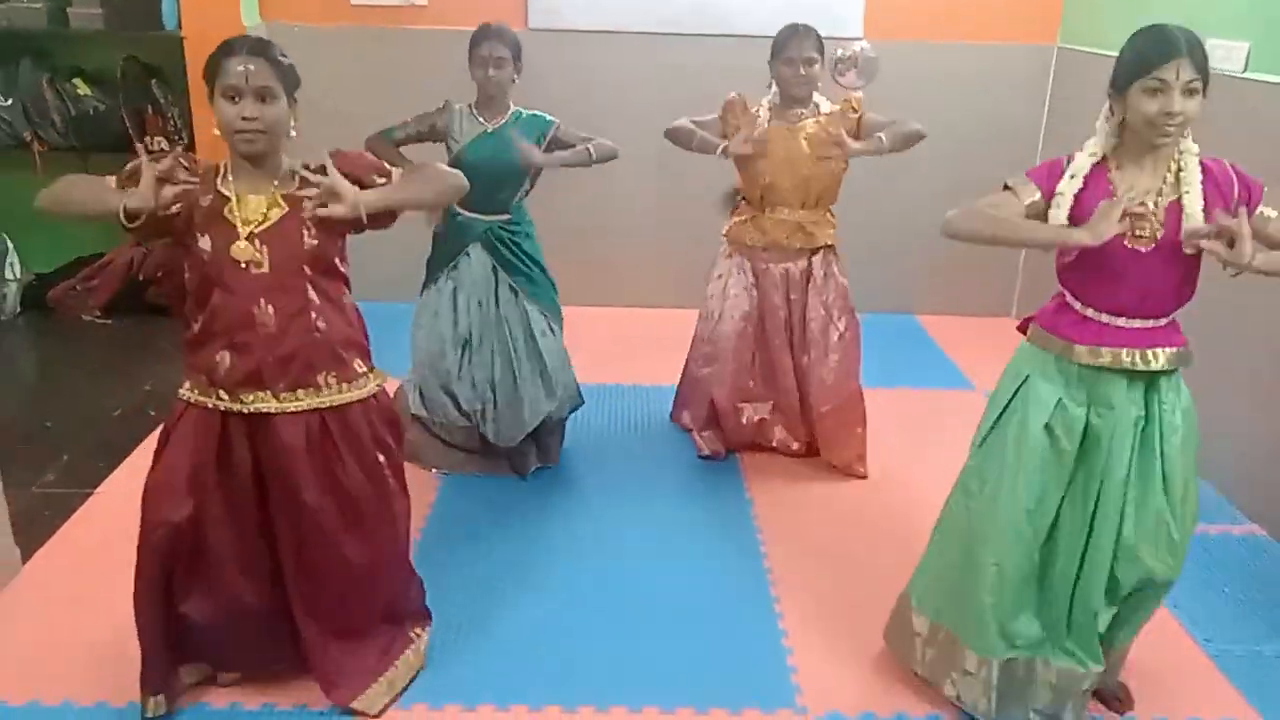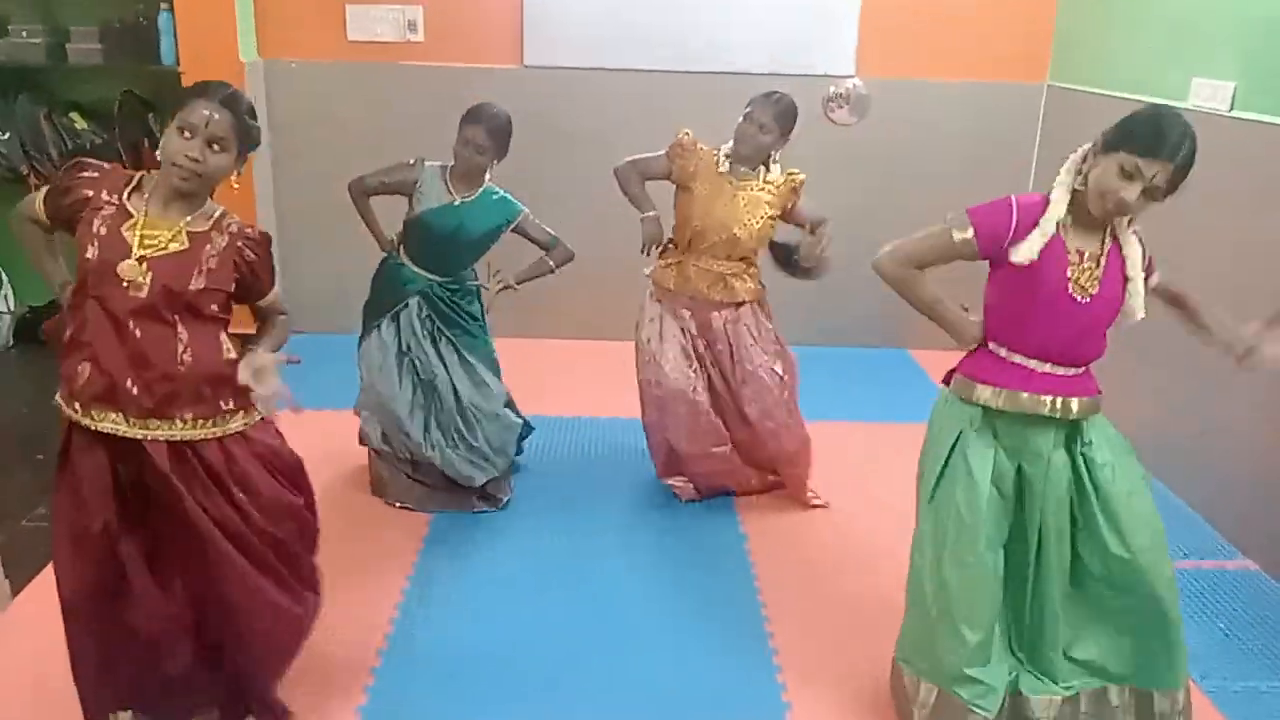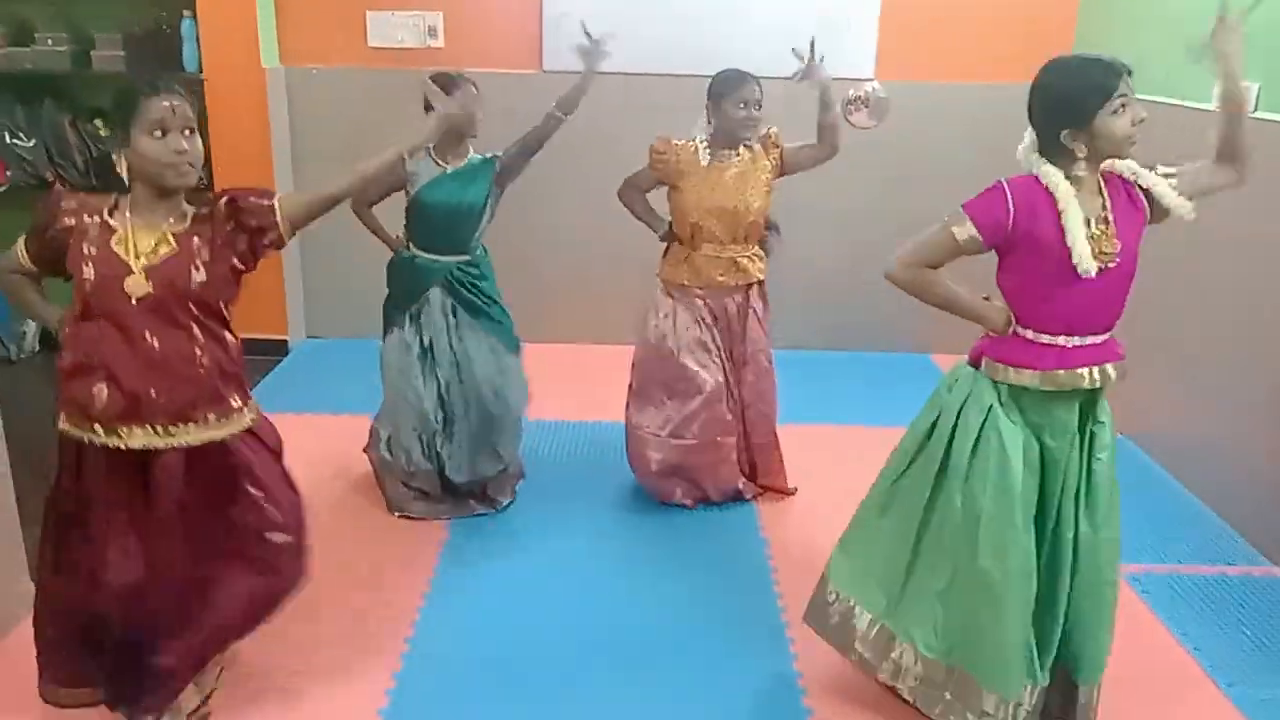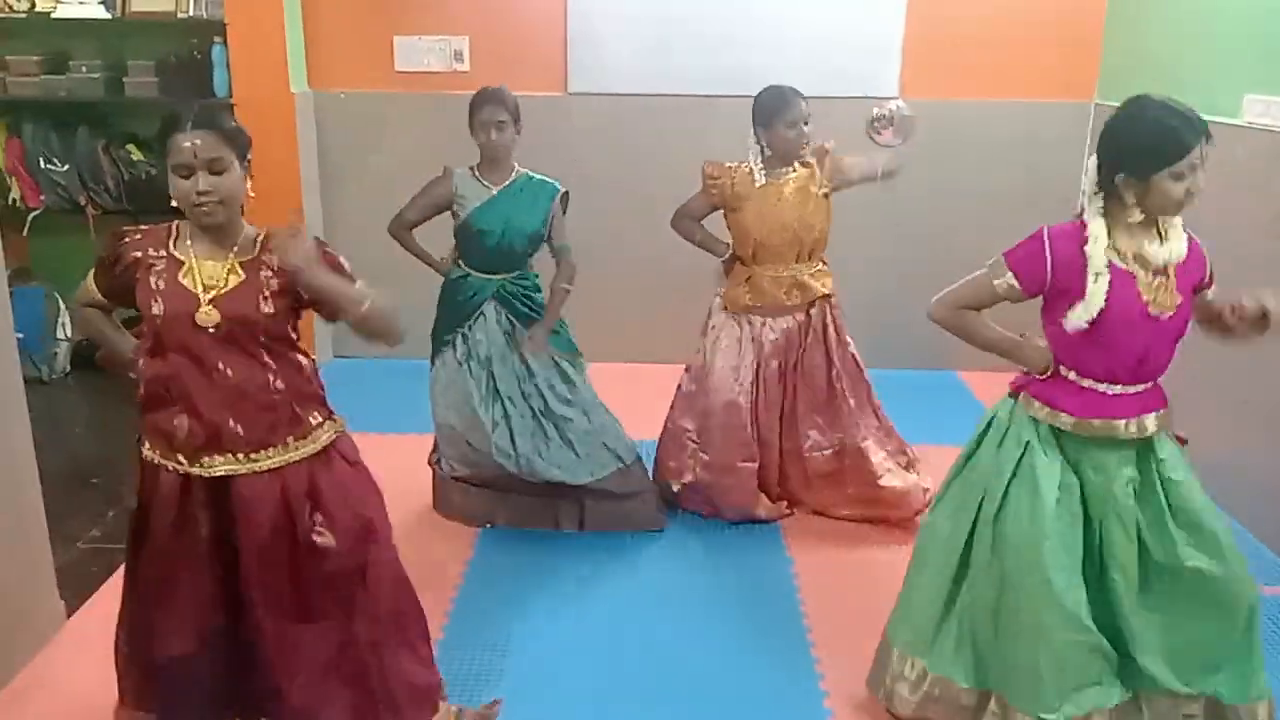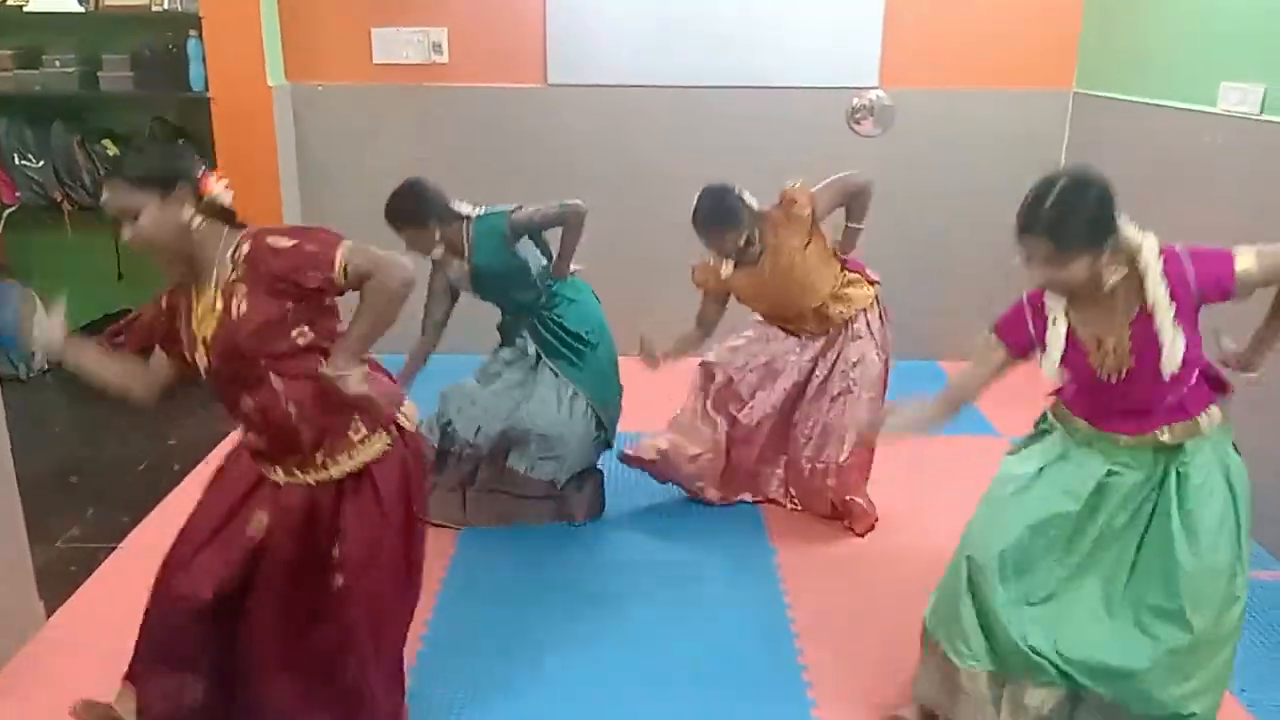
dt=0.5s
person 1, frame 1
left shoulder: (1216, 183)
right shoulder: (1074, 174)
right elbow: (958, 224)
right wrist: (1078, 235)
left hip: (1152, 390)
right hip: (1058, 376)
left knee: (1139, 546)
right knee: (1006, 523)
left ankle: (1087, 660)
right ankle: (987, 661)
person 1, frame 2
left shoulder: (1130, 248)
right shoulder: (1017, 220)
left elbow: (1160, 293)
right elbow: (893, 260)
left wrist: (1220, 334)
right wrist: (963, 326)
left hip: (1076, 433)
right hip: (986, 427)
left knee: (1132, 568)
right knee: (965, 578)
person 1, frame 3
left shoulder: (1132, 193)
right shoulder: (1017, 202)
left elbow: (1232, 170)
right elbow: (903, 268)
left wrist: (1231, 72)
right wrist: (987, 316)
left hip: (1084, 411)
right hip: (1007, 405)
left knee: (1077, 562)
right knee: (990, 562)
person 1, frame 4
left shoulder: (1186, 252)
right shoulder: (1059, 249)
left elbow: (1213, 319)
right elbow: (946, 308)
right wrist: (1031, 353)
left hip: (1141, 451)
right hip: (1049, 448)
left knee: (1213, 586)
right knee: (1045, 608)
person 1, frame 5
left shoulder: (1179, 276)
right shoulder: (1038, 312)
right elbow: (959, 392)
right wrist: (899, 421)
left hip: (1182, 460)
right hip: (1083, 449)
left knee: (1188, 619)
right knee: (994, 553)
person 2, frame 1
left shoulder: (332, 183)
right shoulder: (186, 192)
left elbow: (453, 184)
right elbow: (53, 197)
left wrist: (366, 201)
right wrist: (134, 203)
left hip: (331, 410)
right hip: (221, 414)
left knee: (346, 546)
right knee: (186, 543)
left ankle: (366, 651)
right ankle: (196, 659)
person 2, frame 2
left shoulder: (240, 244)
right shoulder: (91, 189)
left elbow: (274, 314)
right elbow: (27, 215)
left wrist: (263, 358)
right wrist: (66, 288)
left hip: (208, 440)
right hip: (102, 435)
left knee: (244, 576)
right knee: (109, 584)
person 2, frame 3
left shoulder: (228, 223)
right shoulder: (72, 221)
left elbow: (329, 193)
left wrist: (425, 135)
right wrist: (62, 325)
left hip: (213, 437)
right hip: (109, 444)
left knee: (269, 552)
right knee: (112, 574)
left ankle: (180, 668)
person 2, frame 4
left shoulder: (290, 254)
right shoulder: (139, 252)
left elbow: (389, 327)
right elbow: (87, 307)
left wrist: (317, 281)
right wrist: (139, 357)
left hip: (294, 463)
right hip: (188, 476)
left knee: (343, 593)
right knee: (188, 612)
person 2, frame 5
left shoulder: (273, 255)
right shoulder: (179, 298)
left elbow: (396, 273)
right elbow: (144, 384)
left wrist: (347, 359)
right wrist: (61, 345)
left hip: (355, 458)
right hip: (273, 464)
left knee: (352, 611)
right knee: (201, 581)
person 3, frame 1
left shoulder: (536, 127)
right shoulder: (449, 119)
left elbow: (607, 149)
right elbow: (377, 142)
left wrist: (547, 161)
left hip: (512, 248)
right hip: (459, 246)
left knee: (526, 348)
right knee: (444, 348)
left ankle: (519, 441)
right ankle: (452, 441)
person 3, frame 2
left shoulder: (503, 208)
right shoulder: (420, 176)
left elbow: (562, 251)
right elbow: (359, 186)
left wrist: (511, 281)
right wrist: (383, 241)
left hip: (453, 304)
right hip: (399, 296)
left knee: (473, 396)
right knee: (394, 395)
left ankle: (474, 476)
right ankle: (409, 476)
person 3, frame 3
left shoulder: (494, 169)
right shoulder: (410, 166)
left elbow: (550, 125)
right elbow: (360, 202)
left wrist: (589, 70)
right wrist: (394, 245)
left hip: (468, 287)
right hip: (417, 287)
left knee: (491, 380)
right knee: (415, 389)
left ankle: (482, 475)
right ankle: (414, 481)
person 3, frame 4
left shoulder: (545, 191)
right shoulder: (455, 185)
left elbow: (566, 262)
right elbow: (399, 226)
left wrist: (545, 325)
right wrist: (439, 264)
left hip: (525, 307)
right hip: (468, 310)
left knee: (559, 402)
right knee: (467, 415)
left ankle: (579, 501)
right ankle: (479, 501)
person 3, frame 5
left shoulder: (499, 225)
right shoulder: (445, 268)
left elbow: (575, 211)
right elbow: (428, 338)
left wrist: (560, 270)
left hip: (565, 323)
right hip: (524, 332)
left knee: (557, 421)
right knee: (470, 409)
left ankle: (557, 496)
person 4, frame 1
left shoulder: (843, 119)
right shoulder: (747, 118)
left elbow: (914, 130)
right elbow: (676, 129)
left wrist: (863, 148)
right wrist: (725, 147)
left hip: (813, 258)
right hip: (750, 254)
left knee: (827, 353)
right knee: (726, 345)
left ankle: (807, 434)
right ankle: (721, 428)
person 4, frame 2
left shoulder: (780, 187)
right shoulder: (695, 161)
left elbow: (817, 226)
right elbow: (627, 169)
left wrist: (814, 249)
right wrist: (649, 216)
left hip: (739, 307)
right hip: (677, 299)
left knee: (764, 392)
right knee: (676, 393)
left ankle: (770, 473)
right ankle: (696, 473)
person 4, frame 3
left shoulder: (767, 158)
right shoulder: (678, 158)
left elbow: (829, 147)
right elbow: (628, 190)
left wrist: (824, 89)
right wrist: (661, 228)
left hip: (744, 294)
right hip: (687, 293)
left knee: (750, 386)
right knee: (693, 386)
left ankle: (746, 470)
right ankle: (690, 475)
person 4, frame 4
left shoulder: (823, 171)
right shoulder: (732, 181)
left elbow: (887, 167)
right elbow: (682, 219)
left wrist: (866, 168)
right wrist: (724, 250)
left hip: (812, 312)
right hip: (746, 312)
left knee: (833, 404)
right knee: (728, 403)
right ankle: (734, 493)
person 4, frame 5
left shoulder: (793, 219)
right shoulder: (719, 271)
left elbow: (858, 184)
right elbow: (703, 329)
left wrist: (847, 247)
right wrist: (663, 356)
left hip: (849, 326)
right hip: (784, 331)
left knee: (835, 419)
right knee: (727, 374)
left ankle: (838, 500)
right ankle: (719, 477)
